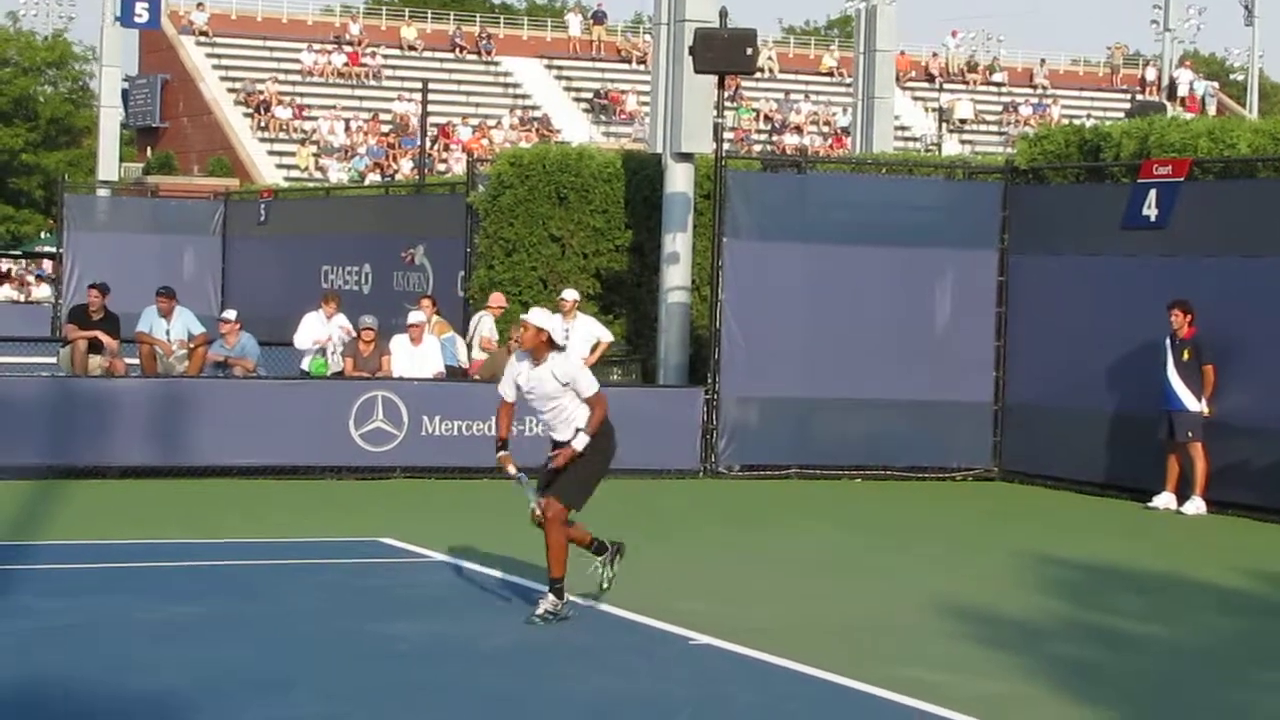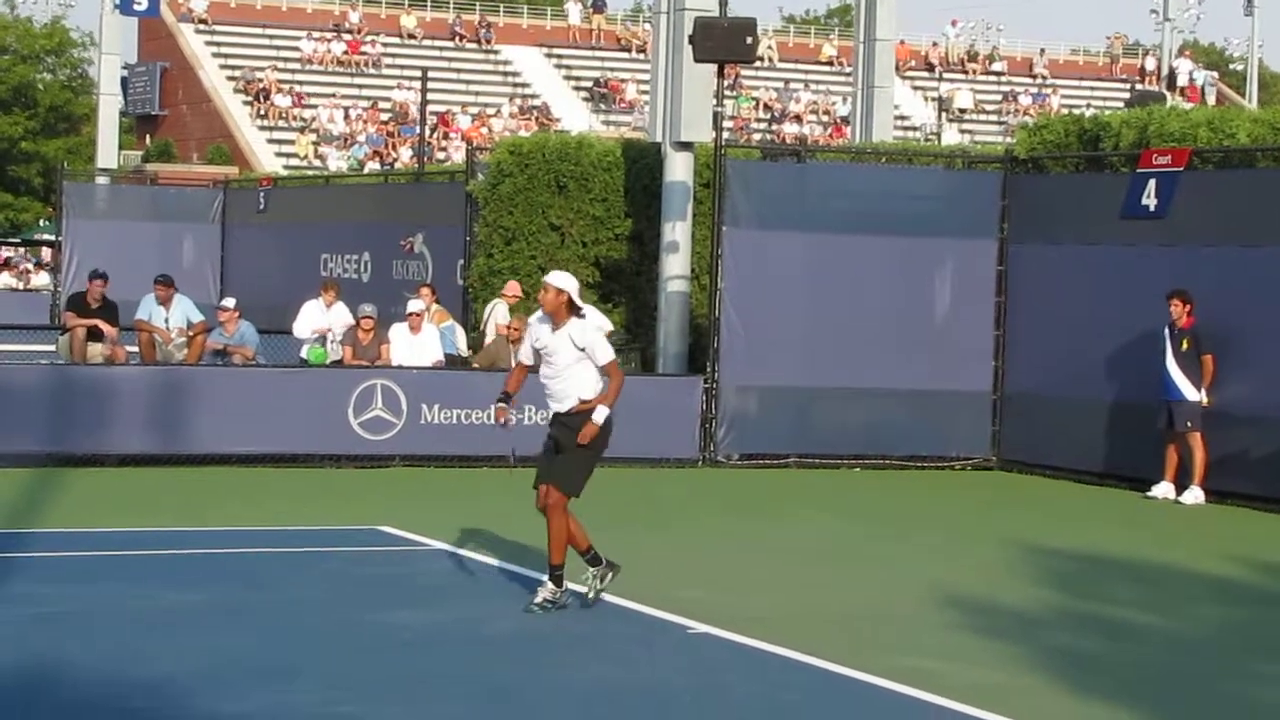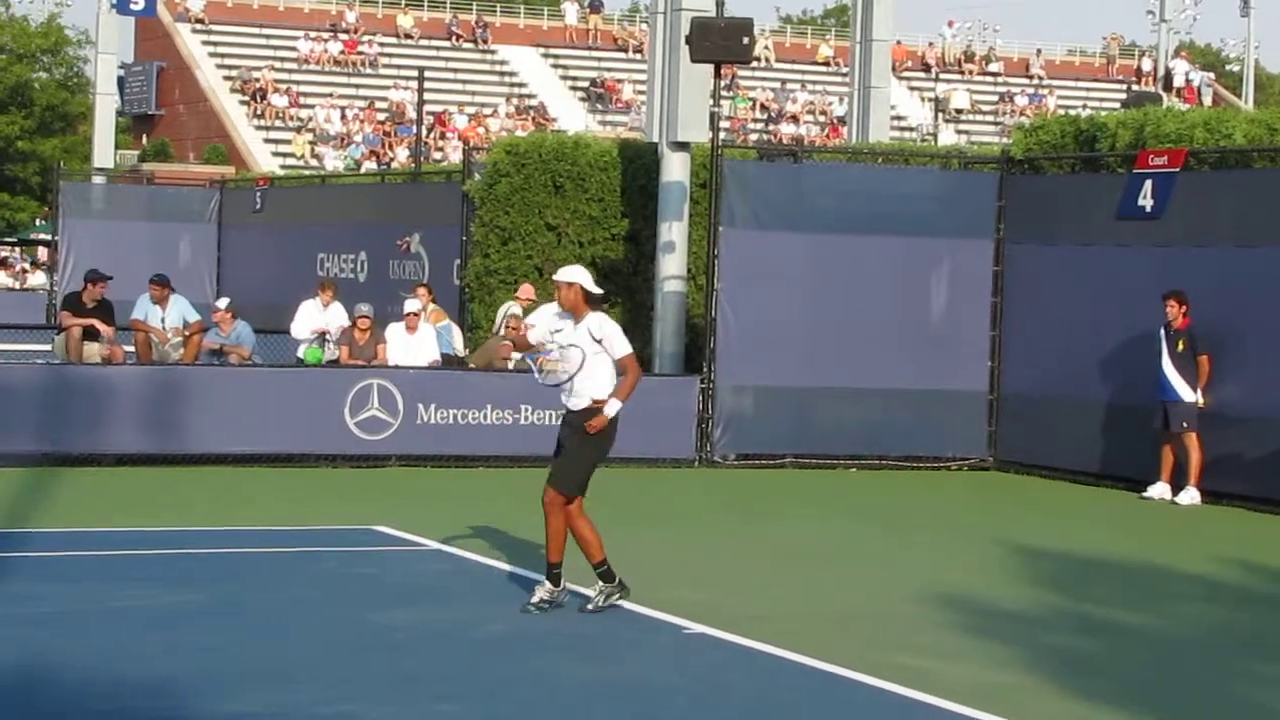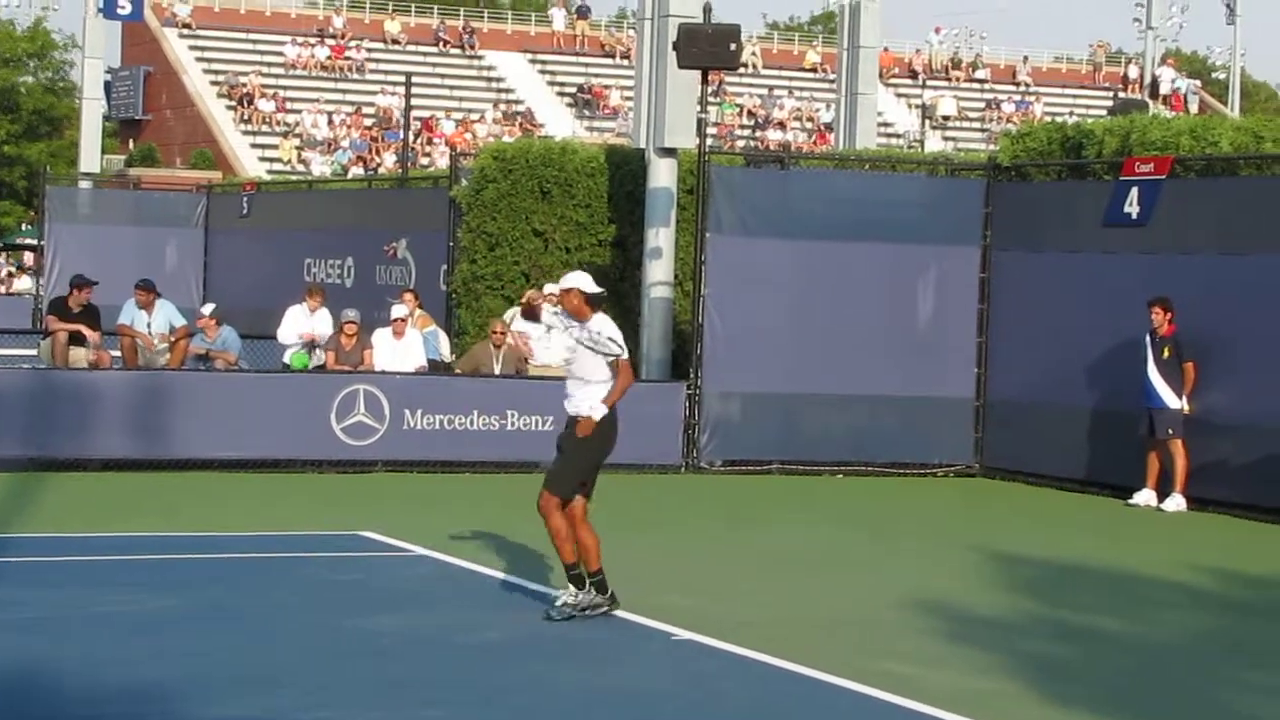
dt=0.2s
person 1, frame 1
left shoulder: (567, 365)
right shoulder: (518, 362)
left elbow: (600, 406)
right elbow: (506, 406)
left wrist: (574, 447)
right wrist: (502, 449)
left hip: (592, 443)
right hip: (563, 444)
left knee: (552, 513)
right knee: (545, 517)
left ankle: (556, 599)
right ankle: (604, 551)
person 1, frame 2
left shoulder: (586, 332)
right shoulder: (538, 328)
left elbow: (616, 377)
right elbow: (521, 367)
left wrist: (597, 420)
right wrist: (504, 401)
left hip: (588, 424)
right hip: (560, 422)
left knee: (554, 501)
right knee: (546, 503)
left ankle: (556, 586)
right ankle: (598, 565)
person 1, frame 3
left shoulder: (603, 326)
right shoulder: (559, 322)
left elbow: (632, 371)
right elbow: (525, 341)
left wrist: (608, 412)
right wrist: (512, 343)
left hip: (594, 424)
right hip: (572, 421)
left knee: (553, 500)
right knee: (570, 507)
left ankle: (553, 586)
right ankle: (610, 583)
person 1, frame 4
left shoulder: (604, 327)
right shoulder: (571, 323)
left elbow: (625, 375)
left wrist: (596, 415)
left hip: (594, 429)
right hip: (577, 426)
left knee: (549, 503)
right knee: (574, 512)
left ankle: (577, 588)
right ankle: (600, 593)
person 2, frame 1
left shoulder: (1196, 342)
right shoulder: (1169, 341)
left elbow: (1209, 373)
left wrist: (1203, 401)
right wrist: (1170, 396)
left hip: (1190, 406)
right hip: (1172, 405)
left knee: (1195, 449)
right knee: (1172, 449)
left ankle: (1197, 500)
right ankle: (1169, 495)
person 2, frame 2
left shoulder: (1195, 332)
right shoulder: (1168, 330)
left elbow: (1208, 363)
left wrist: (1202, 391)
right wrist: (1169, 386)
left hip: (1189, 396)
right hip: (1171, 395)
left knee: (1194, 439)
right knee: (1171, 439)
left ankle: (1196, 489)
right ankle: (1167, 484)
person 2, frame 3
left shoulder: (1191, 333)
right shoulder: (1164, 331)
left elbow: (1204, 363)
left wrist: (1198, 391)
right wrist: (1165, 387)
left hip: (1184, 397)
right hip: (1167, 395)
left knee: (1190, 439)
right knee: (1167, 440)
left ankle: (1192, 490)
right ankle: (1164, 485)
person 2, frame 4
left shoulder: (1176, 339)
right shoulder: (1149, 338)
left elbow: (1189, 370)
left wrist: (1183, 398)
right wrist: (1151, 394)
left hip: (1170, 404)
right hip: (1152, 402)
left knee: (1175, 446)
right knee: (1153, 446)
left ankle: (1178, 497)
right ankle: (1149, 492)
